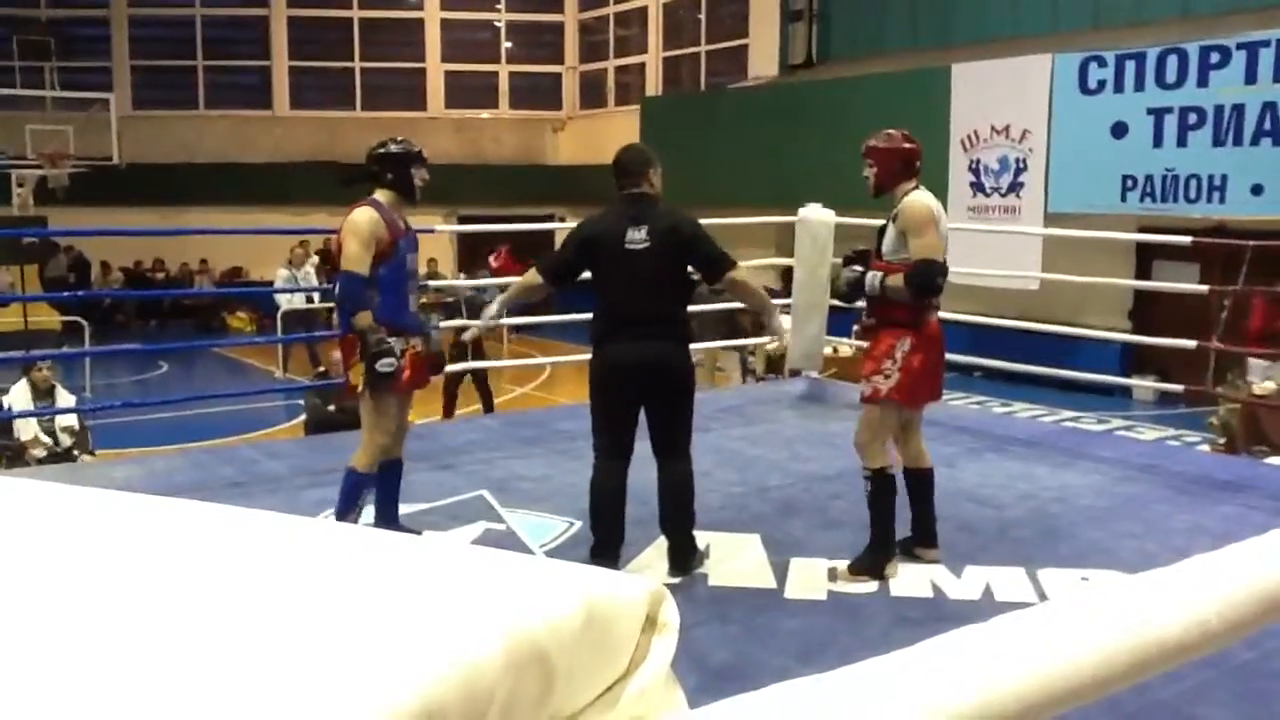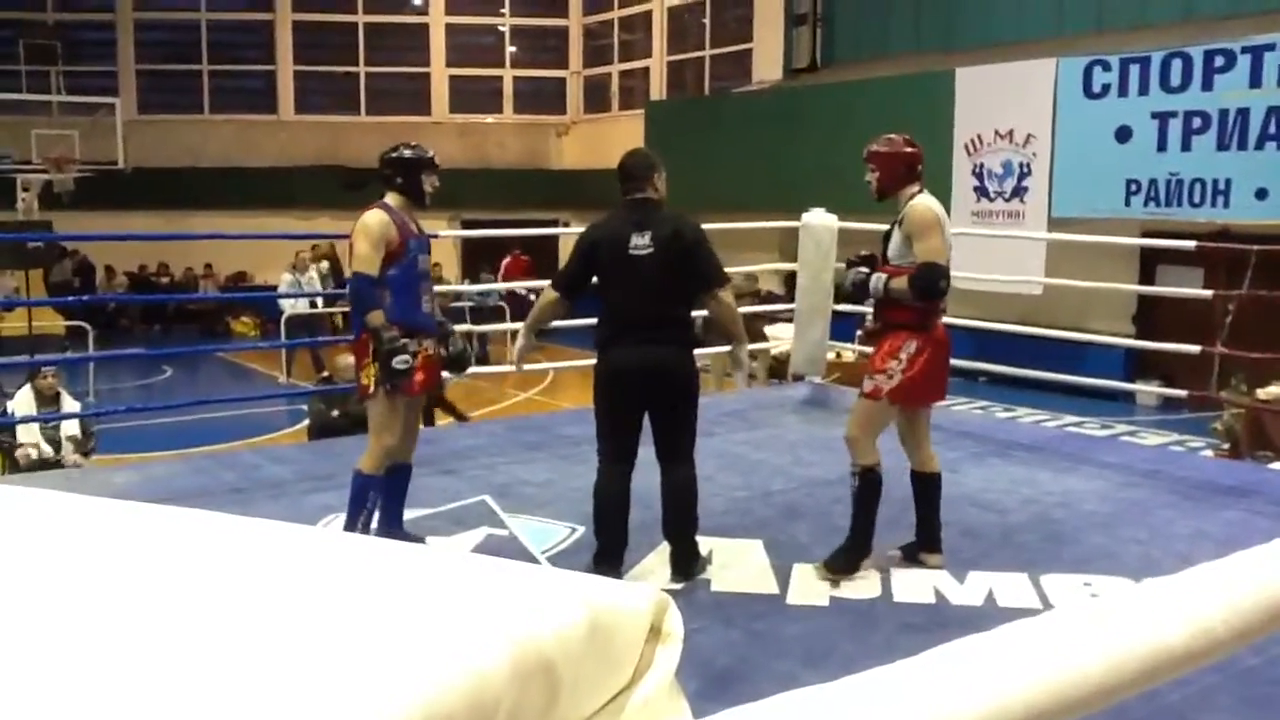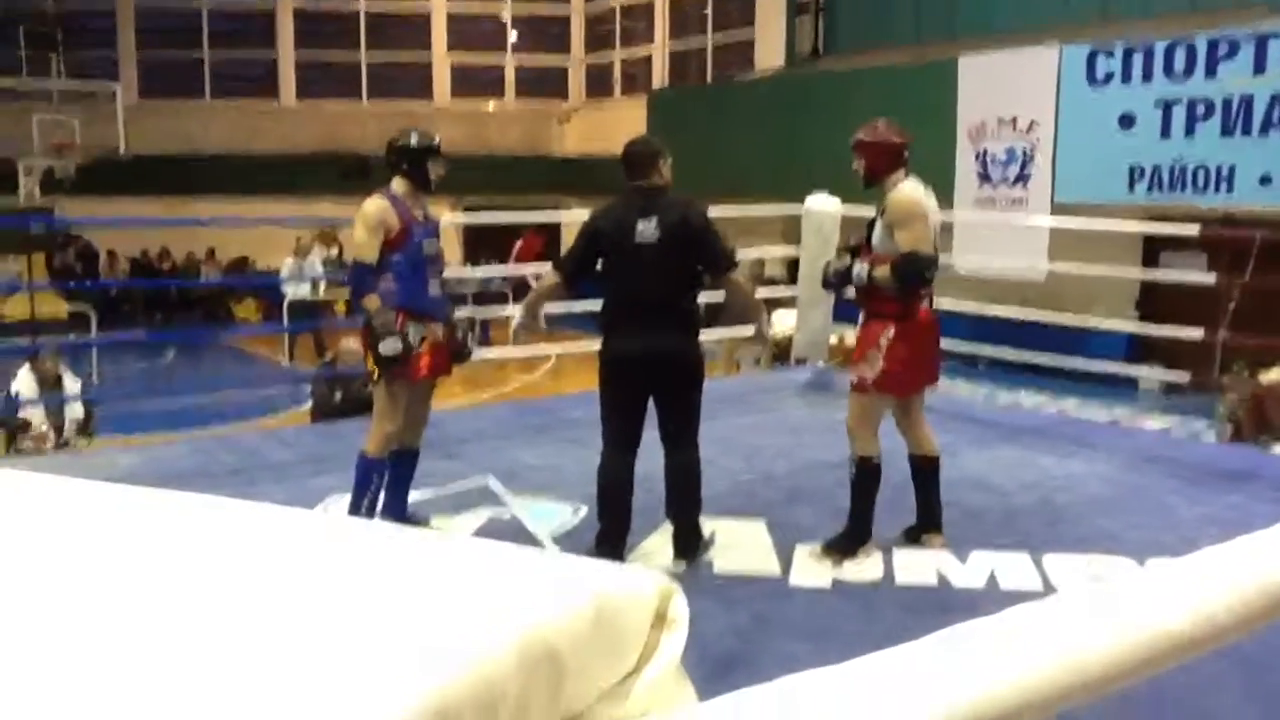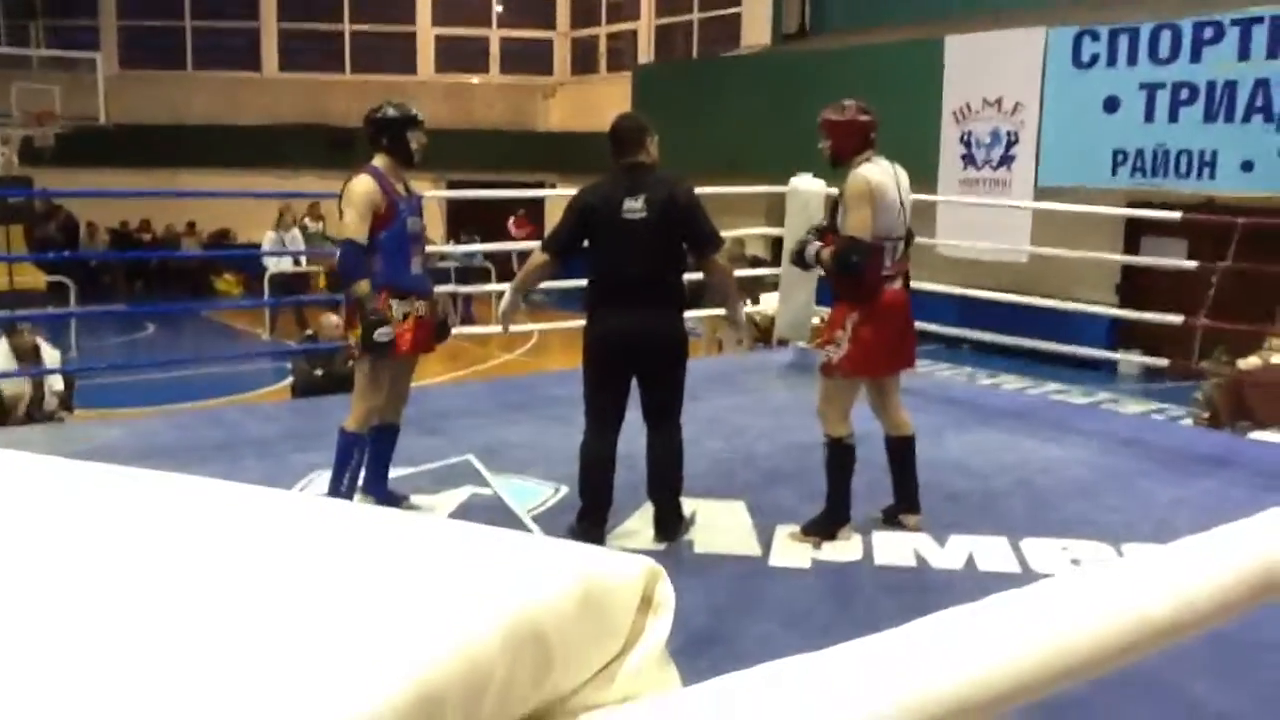
dt=0.3s
person 1, frame 1
left shoulder: (915, 207)
right shoulder: (911, 206)
left elbow: (928, 280)
left wrist: (870, 282)
right wrist: (868, 266)
left hip: (904, 338)
right hip: (905, 334)
left knee: (870, 441)
right knee: (907, 437)
left ankle: (880, 553)
right ankle: (923, 538)
person 1, frame 2
left shoulder: (920, 211)
right shoulder: (915, 210)
left elbow: (932, 284)
left wrist: (874, 283)
right wrist: (874, 269)
left hip: (910, 341)
right hip: (911, 337)
left knee: (860, 436)
right knee: (916, 439)
left ankle: (857, 550)
right ankle: (928, 544)
person 1, frame 3
left shoulder: (901, 199)
right shoulder: (915, 193)
left elbow: (916, 272)
left wrist: (858, 273)
right wrist: (864, 261)
left hip: (895, 326)
right hip: (910, 322)
left knee: (861, 427)
right knee: (912, 422)
left ankle: (857, 535)
right ankle: (929, 525)
person 1, frame 4
left shoulder: (859, 181)
right shoulder: (895, 173)
left elbow: (853, 258)
left wrist: (815, 251)
right wrist: (834, 239)
left hip: (864, 306)
right hip: (893, 299)
left knee: (832, 409)
right knee: (888, 404)
left ankle: (836, 517)
right ankle: (907, 506)
person 2, frame 1
left shoulder: (594, 228)
right shoulder: (678, 225)
left elbow: (542, 278)
right elbow: (729, 276)
left wrist: (501, 303)
right wrist: (768, 311)
left hip: (612, 357)
right hip: (668, 357)
left knee: (610, 460)
right knee: (674, 457)
left ankle: (605, 557)
right ankle: (682, 553)
person 2, frame 2
left shoulder: (600, 232)
right shoulder: (682, 229)
left elbow: (558, 294)
right elbow: (717, 295)
left wrist: (526, 334)
right wrist: (739, 345)
left hip: (617, 362)
right hip: (672, 360)
left knee: (614, 464)
right knee: (677, 462)
left ankle: (608, 562)
right ankle: (685, 558)
person 2, frame 3
left shoulder: (605, 219)
right shoulder: (688, 215)
left elbow: (560, 277)
right elbow: (728, 278)
left wrist: (527, 311)
right wrist: (758, 317)
left hip: (622, 347)
right hip: (677, 346)
left knee: (618, 448)
right knee: (681, 446)
left ankle: (610, 544)
right ankle: (687, 540)
person 2, frame 4
left shoulder: (592, 196)
right shoulder: (676, 193)
left elbow: (547, 256)
right elbow: (712, 261)
left wrist: (514, 294)
right wrist: (734, 306)
left hip: (607, 326)
right hip: (662, 326)
left knee: (601, 426)
right knee: (664, 425)
left ankle: (591, 523)
right ankle: (668, 520)
person 3, frame 1
left shoulder: (401, 222)
right shoulder: (366, 219)
right elbow: (351, 289)
left wrist: (421, 338)
right wrist: (373, 341)
left hip: (403, 343)
right hip: (376, 345)
left knee: (396, 436)
right knee: (377, 440)
left ankle: (387, 523)
right ankle: (342, 528)
person 3, frame 2
left shoulder: (414, 226)
right shoulder: (376, 221)
right elbow: (361, 289)
left wrist: (446, 334)
right wrist: (388, 339)
left hip: (419, 345)
right hip: (387, 348)
left knee: (406, 442)
right knee: (383, 444)
left ankle: (390, 527)
right ankle: (354, 536)
person 3, frame 3
left shoulder: (425, 215)
right shoulder: (378, 209)
right elbow: (360, 275)
left wrist: (448, 325)
right wrist: (380, 324)
left hip: (427, 331)
right hip: (396, 332)
left knee: (414, 426)
right knee: (387, 429)
left ankle: (395, 510)
right ankle: (359, 519)
person 3, frame 4
left shoulder: (405, 188)
right shoulder: (365, 186)
right elbow: (351, 256)
left wrist: (432, 304)
right wrist: (370, 310)
left hip: (409, 309)
right hip: (381, 310)
left knee: (394, 403)
right knee: (367, 405)
left ankle: (375, 487)
right ankle: (338, 498)
